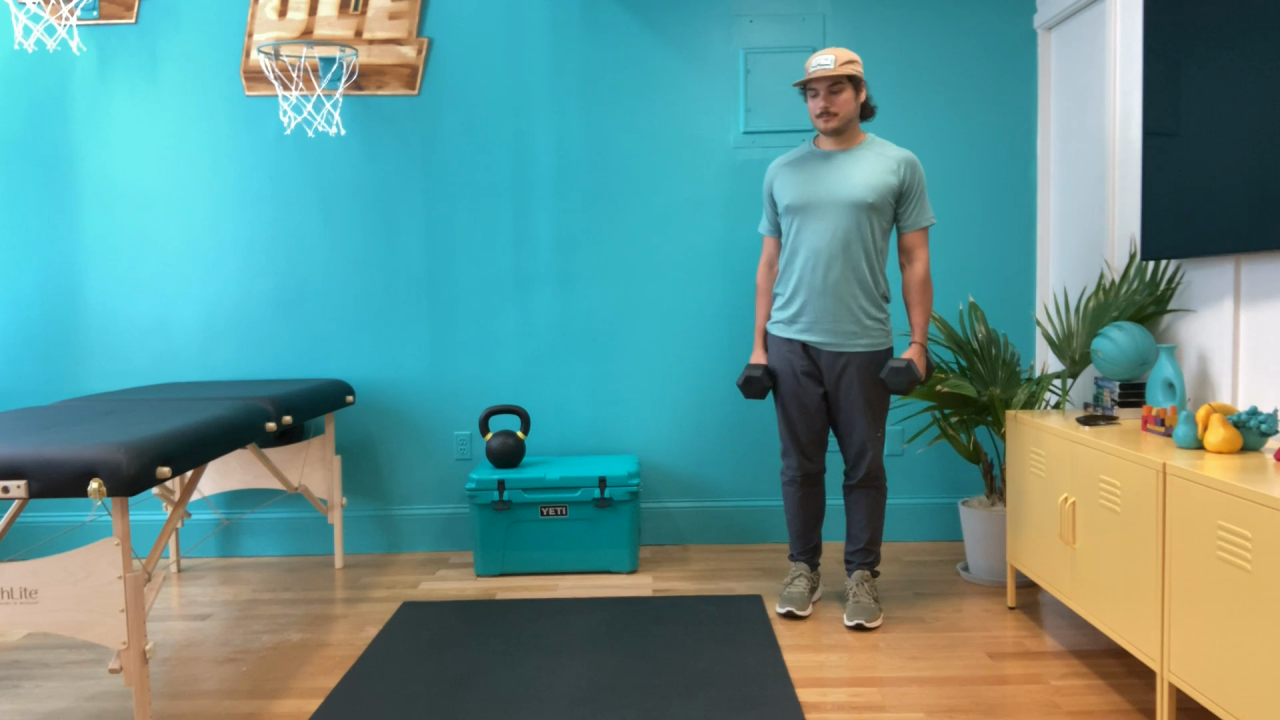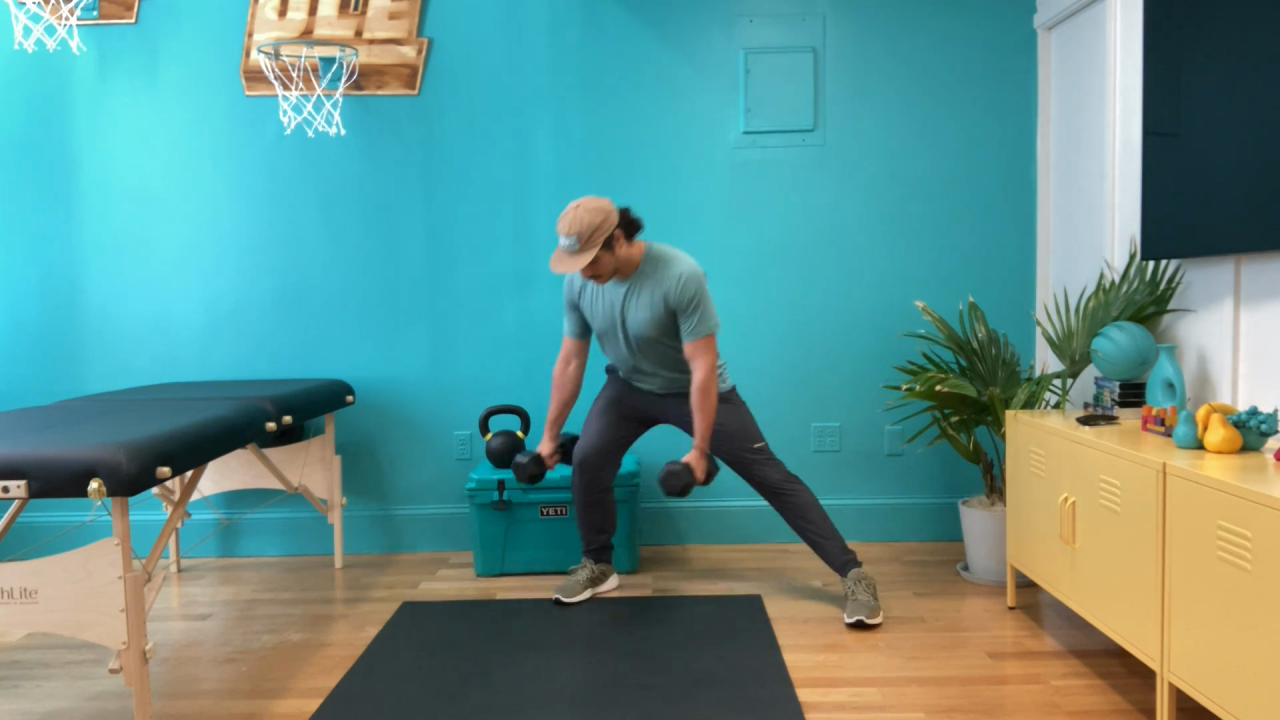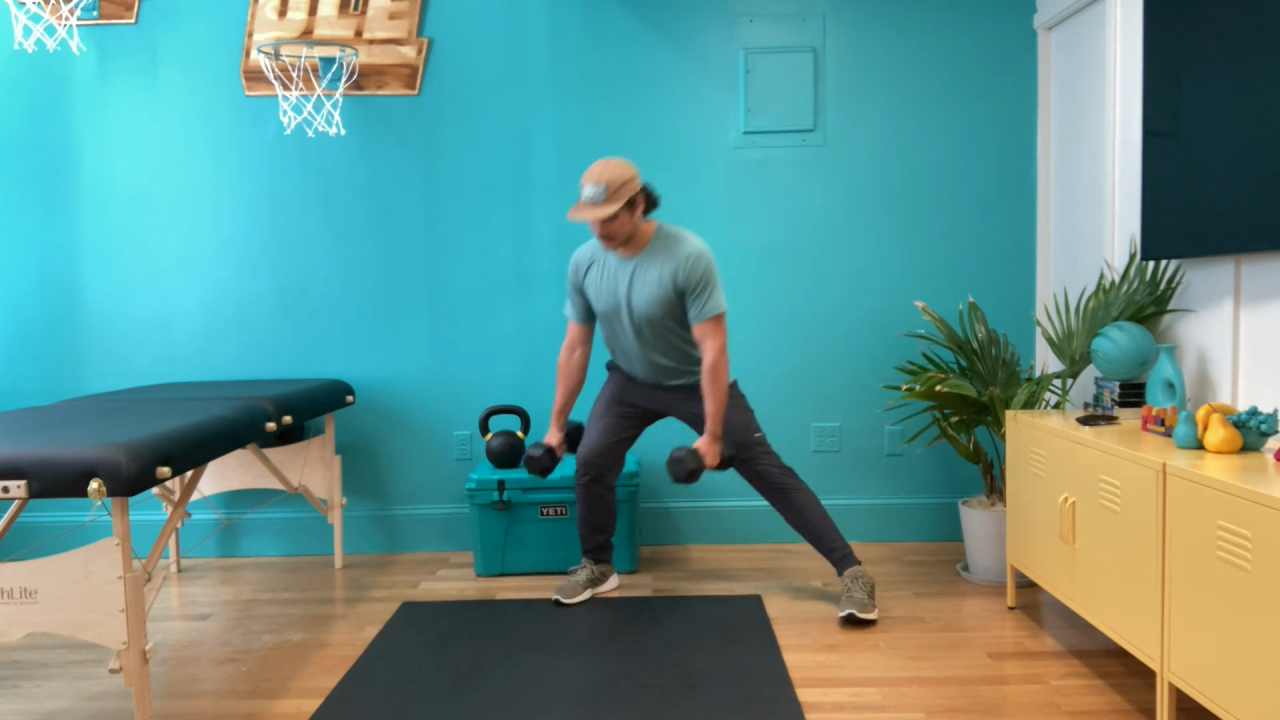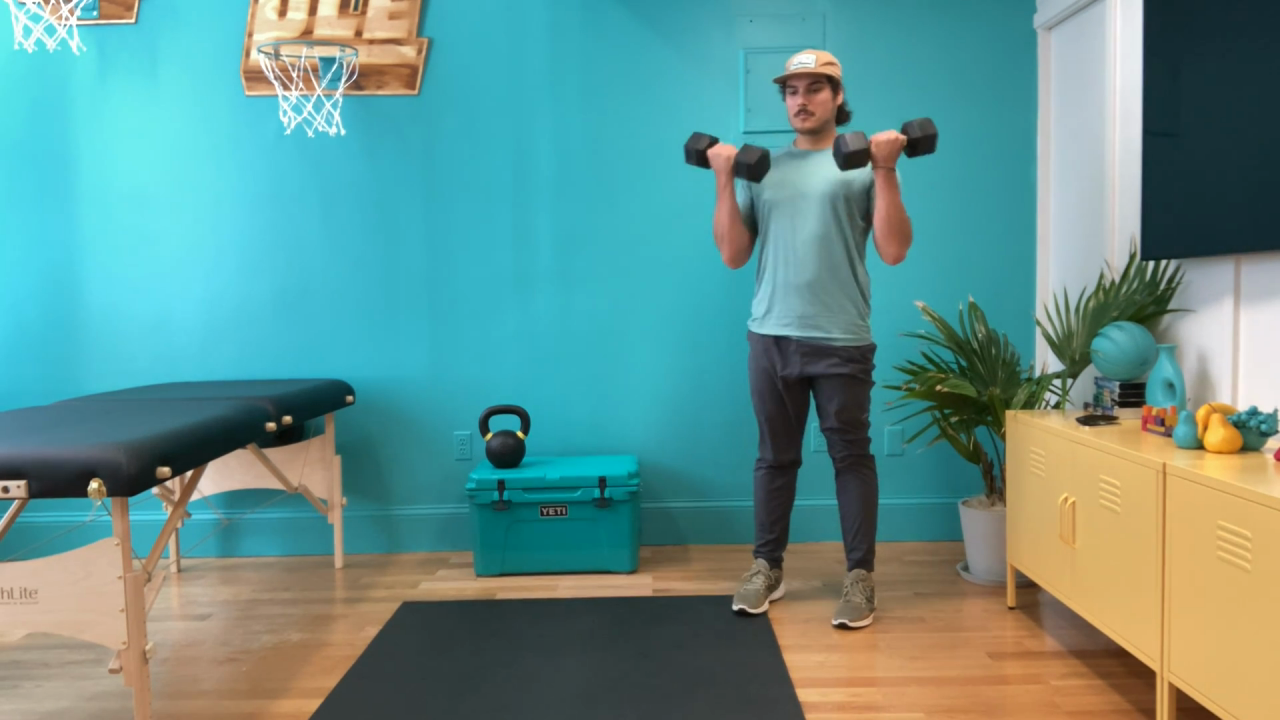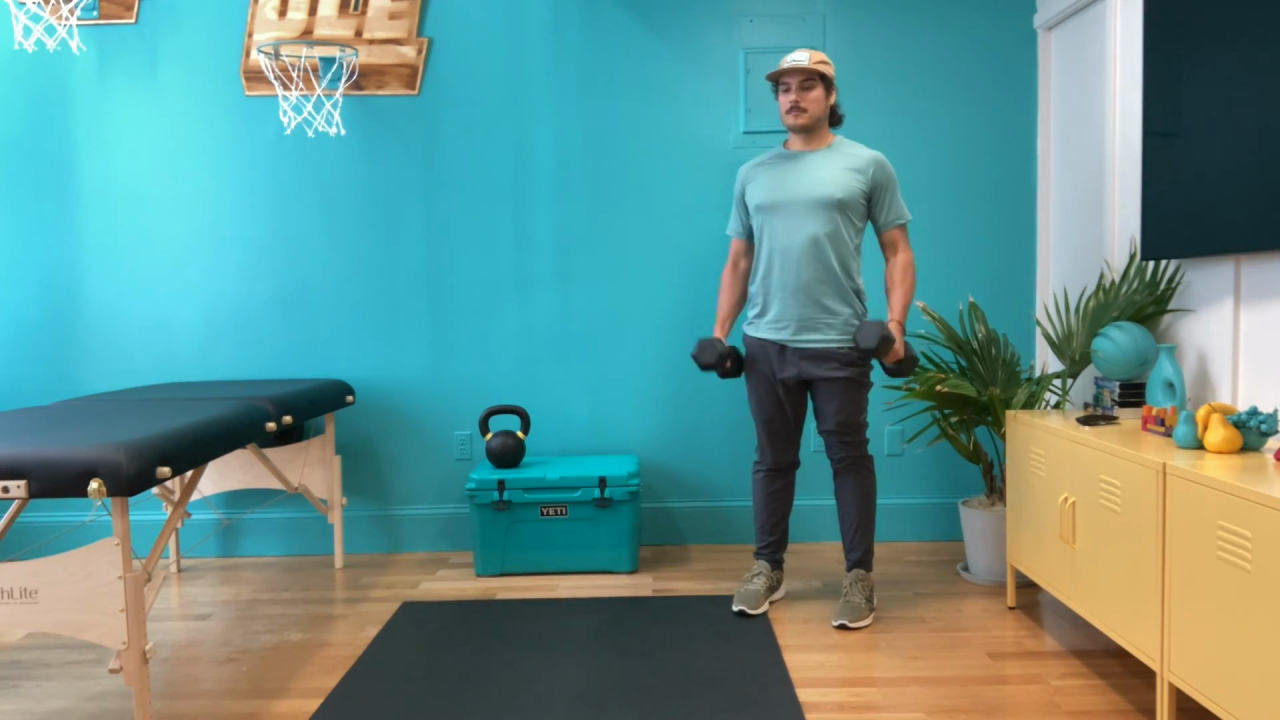
dt=1s
person 1, frame 1
left shoulder: (898, 165)
right shoulder: (782, 171)
left elbow: (915, 261)
right elbow: (769, 263)
left wrist: (918, 341)
right wrist: (759, 343)
left hip: (864, 348)
right hip: (793, 343)
left knee: (864, 466)
right knee: (800, 465)
left ankle: (861, 574)
right ankle: (803, 568)
person 1, frame 2
left shoulder: (680, 276)
right shoulder: (578, 284)
left elbow: (703, 368)
right elbow: (569, 361)
left wrist: (700, 450)
right wrist: (549, 435)
left hip: (692, 388)
right hip: (631, 383)
left knee: (771, 477)
right knee: (589, 460)
left ankle: (853, 574)
right ankle: (597, 565)
person 1, frame 3
left shoulder: (688, 255)
right shoulder: (583, 263)
left elbow: (714, 350)
right elbow: (575, 347)
left wrist: (712, 435)
right wrist: (557, 423)
left hip: (696, 380)
right hip: (631, 381)
left knee: (769, 473)
right knee: (592, 462)
left ankle: (851, 570)
right ankle: (597, 566)
person 1, frame 4
left shoulder: (866, 163)
right shoulder: (763, 169)
left elbow: (894, 251)
right elbow: (734, 255)
left wrist: (885, 172)
right wrist: (724, 183)
left hip: (842, 340)
right hip: (771, 337)
left knee: (851, 455)
right knee: (775, 457)
left ankle: (859, 576)
right ankle: (767, 567)
person 1, frame 5
left shoulder: (868, 165)
right shoulder: (752, 173)
left elbow: (899, 251)
right elbow: (739, 260)
left wrist: (895, 323)
right wrist: (721, 329)
left hip: (840, 343)
right hip: (768, 343)
left knee: (849, 457)
right knee: (773, 459)
left ankle: (859, 575)
right ankle: (767, 567)
